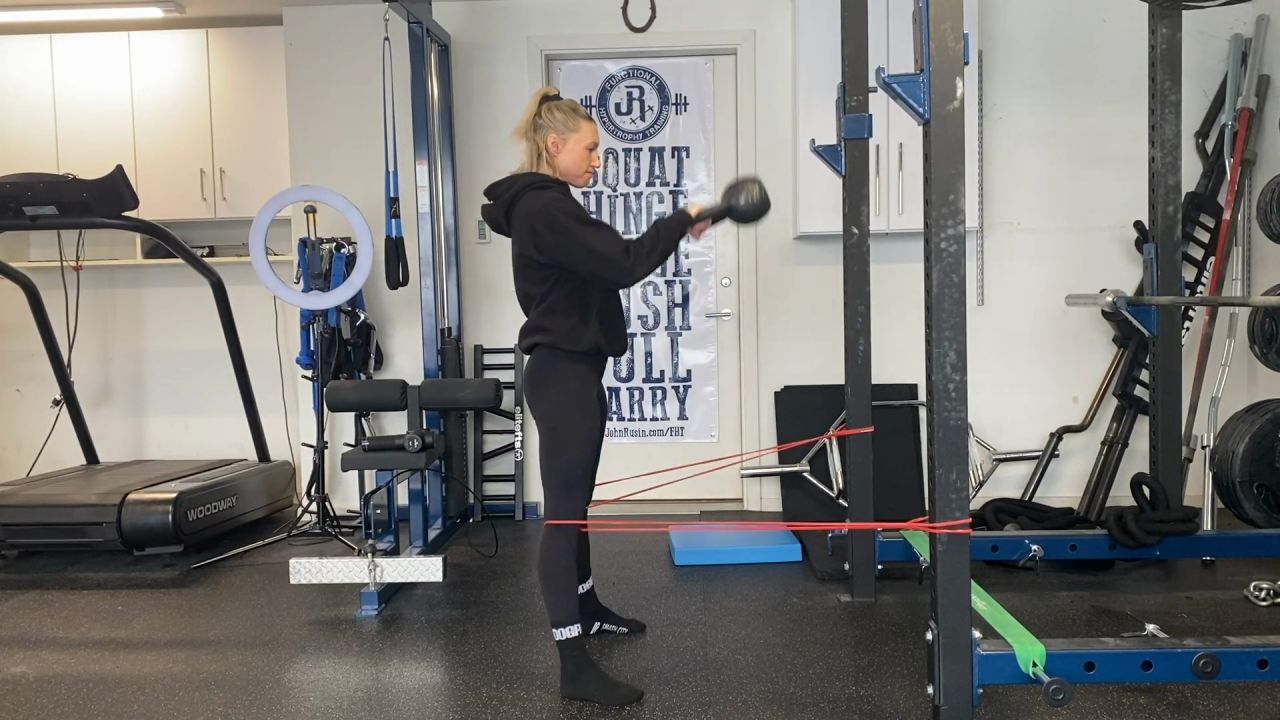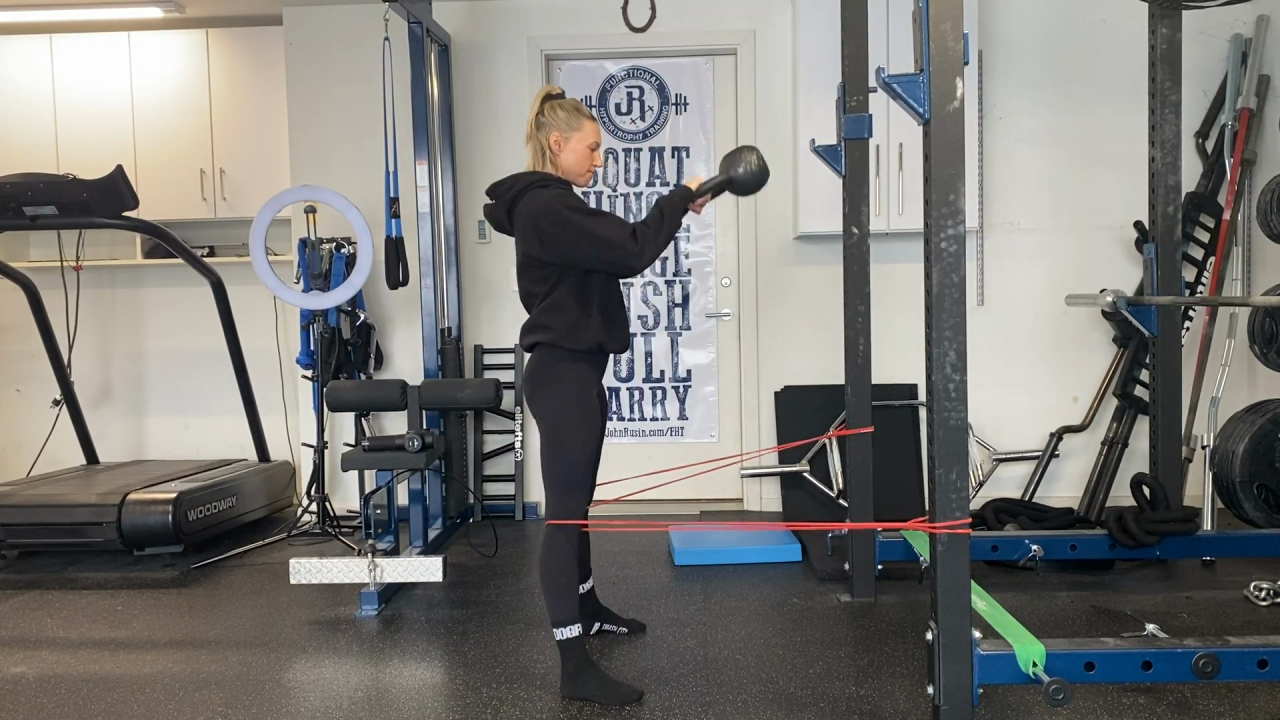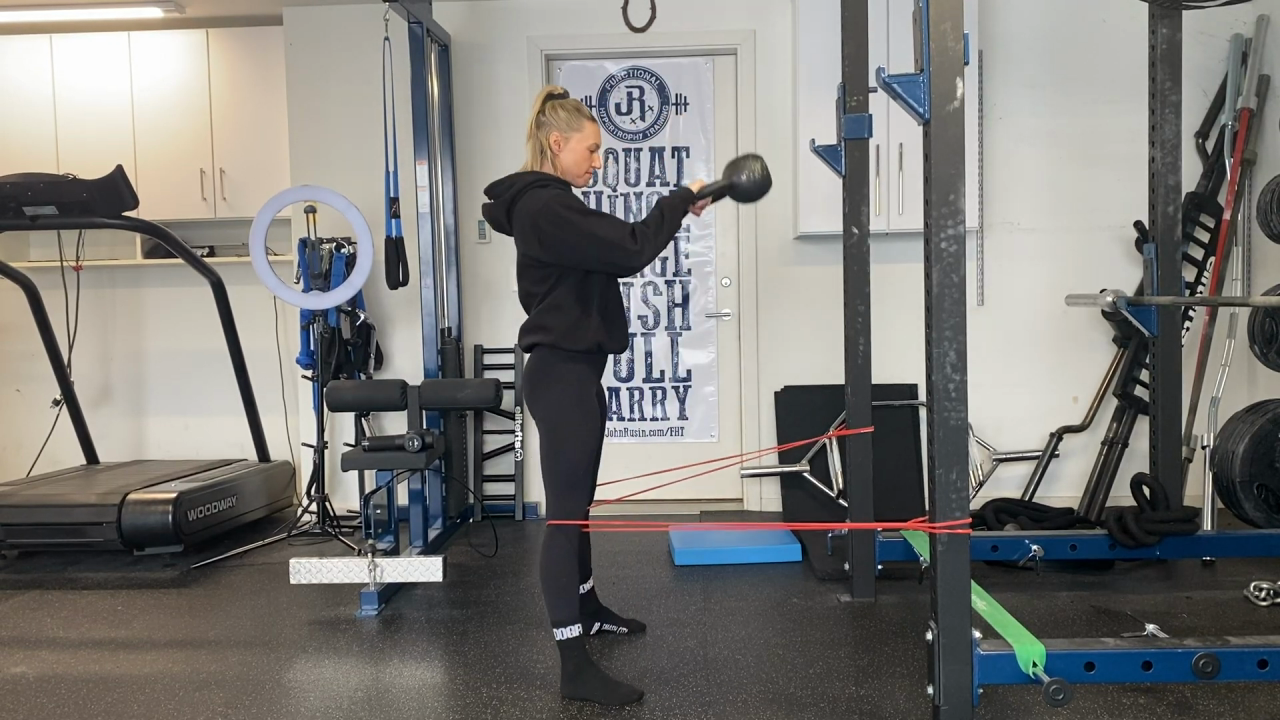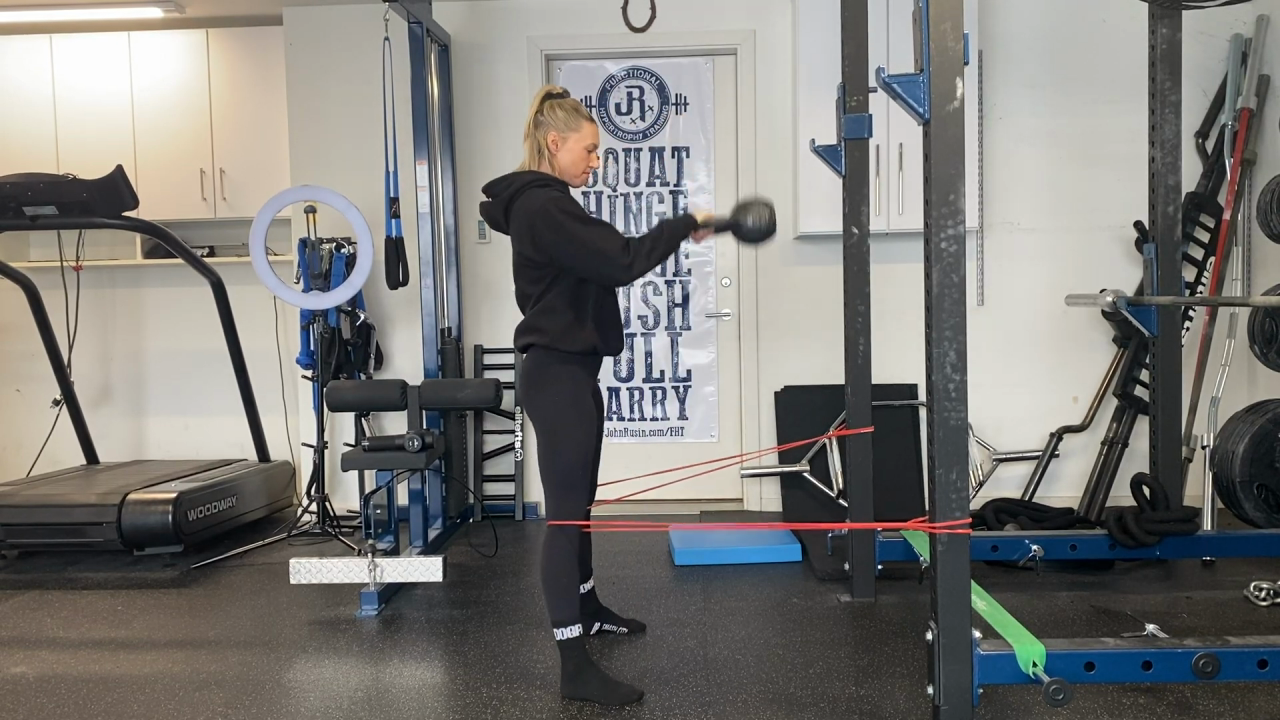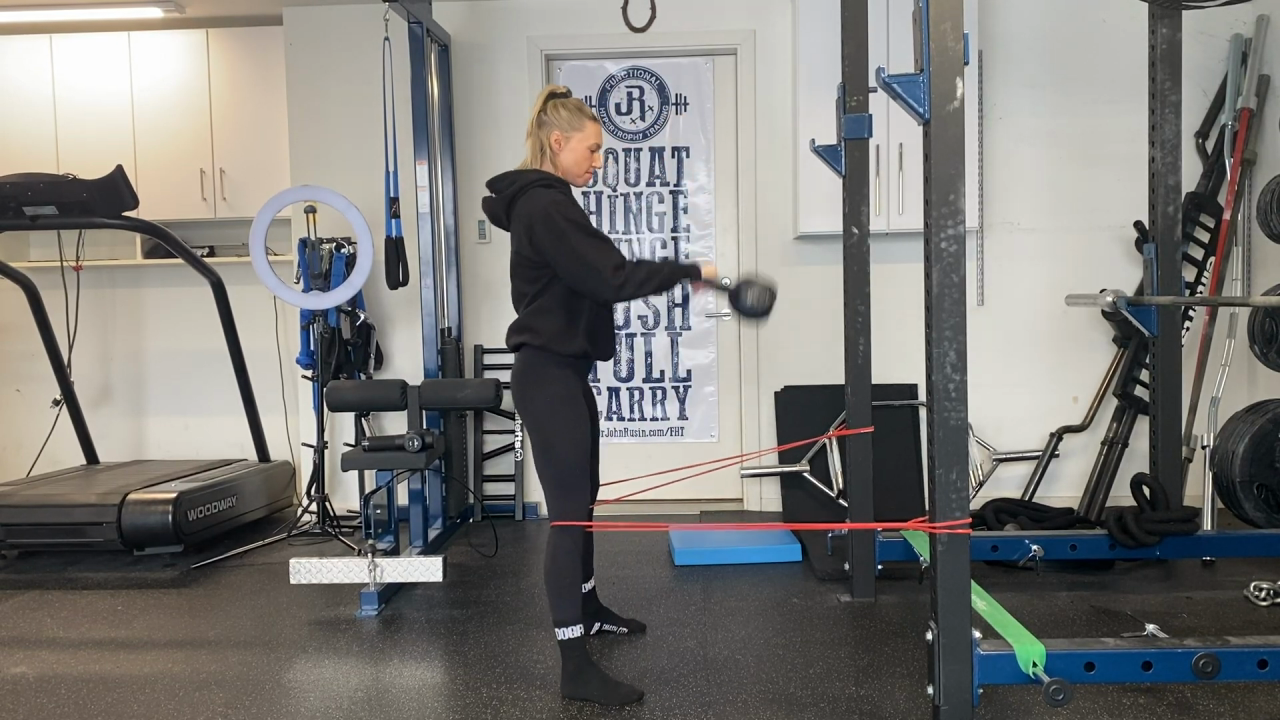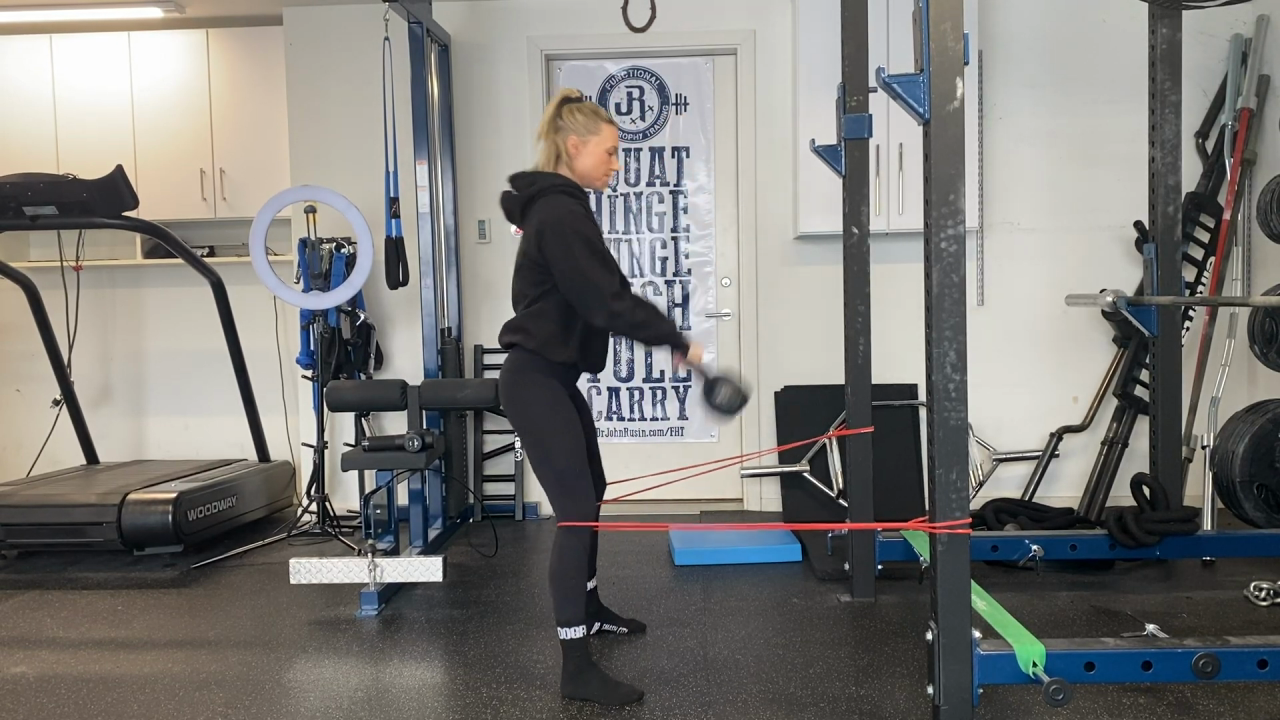
dt=0.1s
person 1, frame 1
left shoulder: (546, 205)
right shoulder: (542, 209)
left elbow: (610, 260)
right elbow: (622, 265)
left wrist: (673, 224)
right wrist: (679, 221)
left hip: (573, 371)
right hip: (562, 375)
left knee: (576, 503)
right knee: (564, 514)
left ankle: (586, 608)
right ankle: (575, 667)
person 1, frame 2
left shoulder: (550, 204)
right shoulder: (545, 207)
left elbow: (615, 249)
right elbow: (629, 252)
left wrist: (676, 206)
right wrist: (679, 198)
left hip: (574, 370)
right hip: (563, 374)
left knee: (577, 503)
right knee: (565, 513)
left ankle: (586, 608)
right ankle: (575, 667)
person 1, frame 3
left shoulder: (547, 204)
right shoulder: (544, 207)
left elbow: (616, 246)
right elbow: (628, 248)
left wrist: (678, 206)
right wrist: (681, 201)
left hip: (575, 370)
right hip: (561, 374)
left knee: (579, 499)
right knee: (566, 512)
left ankle: (587, 607)
right ankle: (575, 667)
person 1, frame 4
left shoulder: (545, 205)
right shoulder: (540, 208)
left elbow: (609, 255)
right elbow: (622, 261)
left wrist: (680, 227)
right wrist: (685, 225)
left hip: (571, 371)
right hip: (556, 375)
left knee: (580, 501)
right knee: (566, 512)
left ankle: (587, 607)
right ankle: (575, 667)
person 1, frame 5
left shoulder: (548, 205)
right shoulder: (542, 209)
left elbow: (605, 275)
right elbow: (611, 278)
left wrist: (677, 274)
right wrist: (688, 271)
left hip: (565, 373)
right hip: (548, 378)
left knee: (583, 496)
right knee: (571, 511)
left ankle: (587, 607)
right ankle: (576, 667)
person 1, frame 6
left shoulder: (562, 208)
right shoulder: (558, 215)
left elbow: (604, 292)
right elbow: (604, 303)
left wrist: (667, 334)
right wrist: (676, 340)
left hip: (556, 377)
right hip: (536, 381)
left knee: (590, 494)
right knee: (576, 511)
left ankle: (587, 608)
right ankle: (576, 666)
